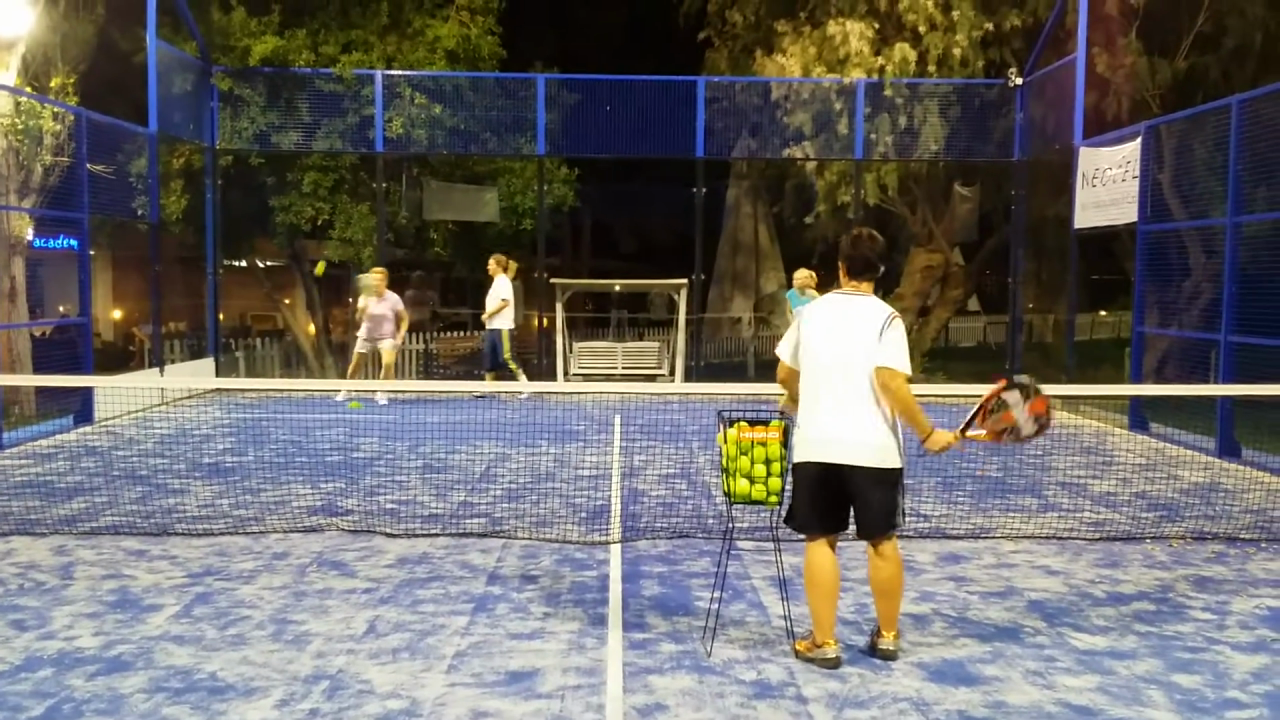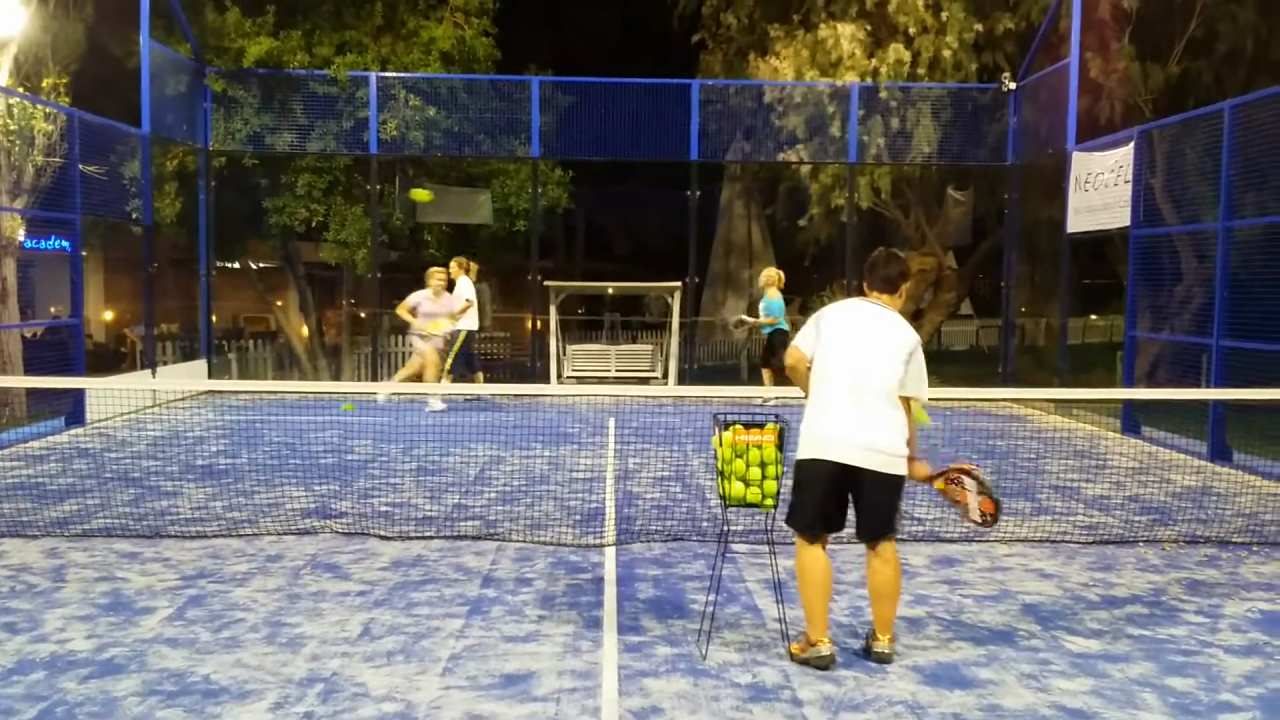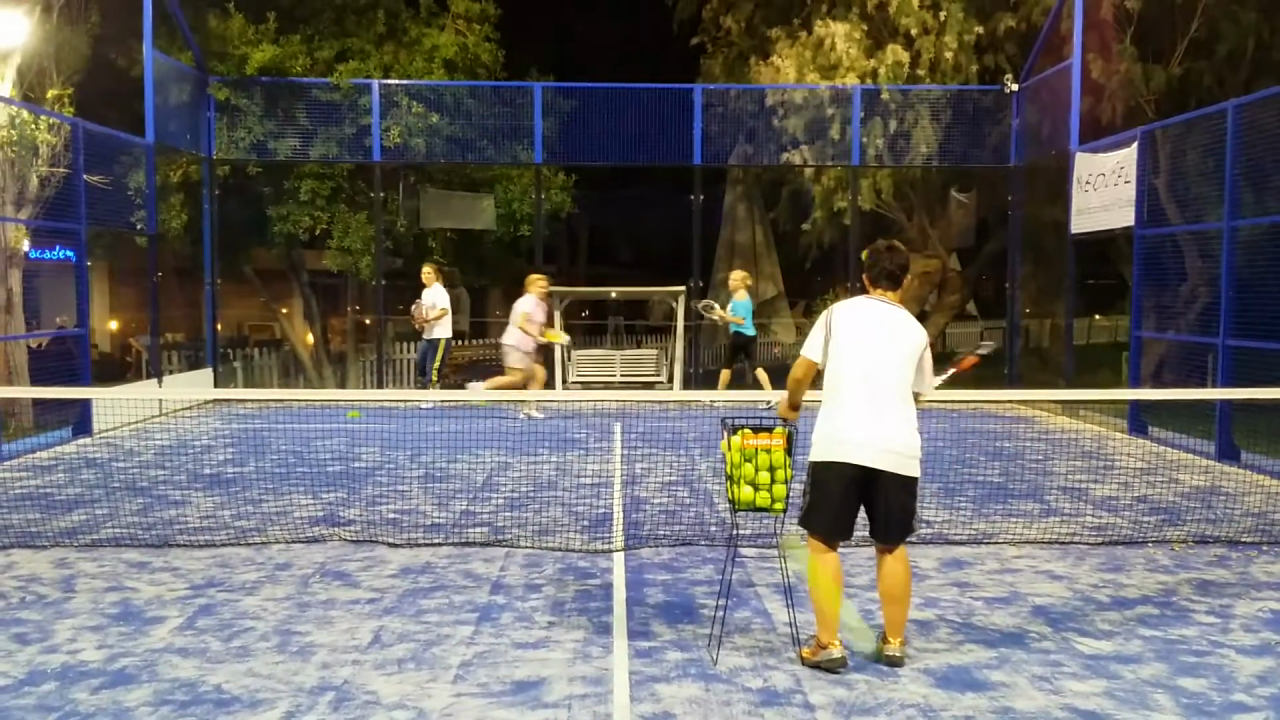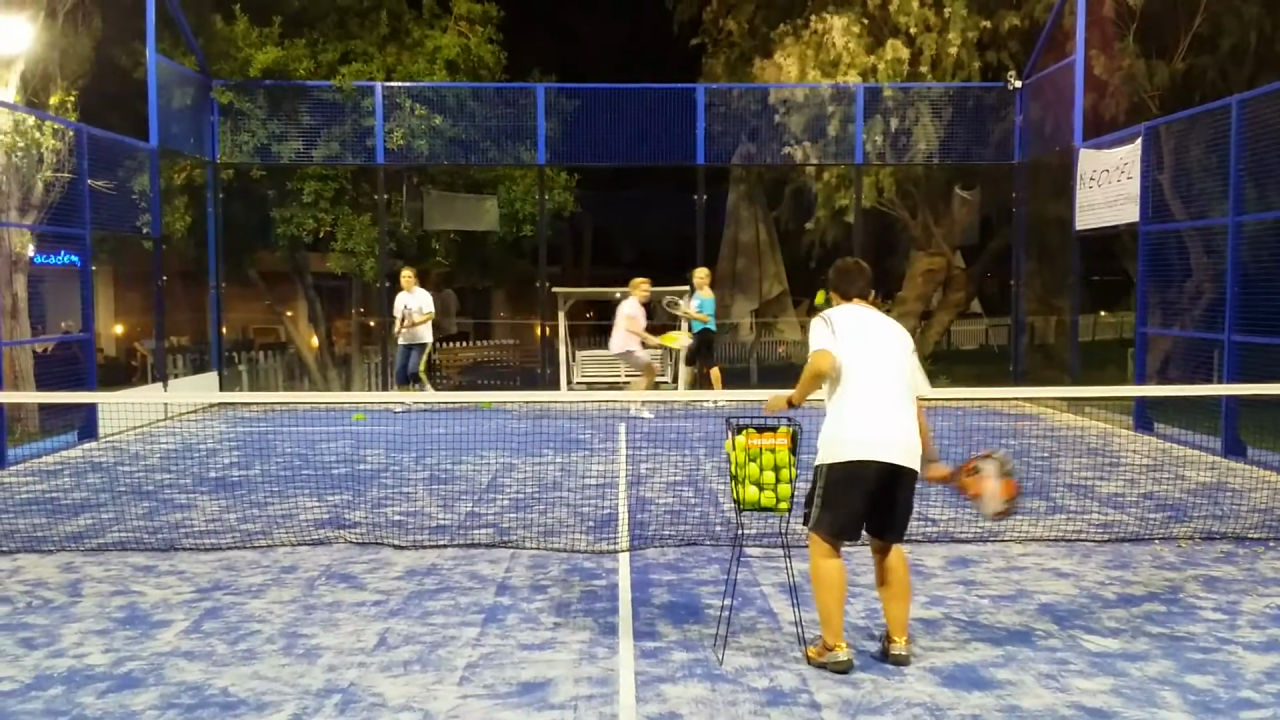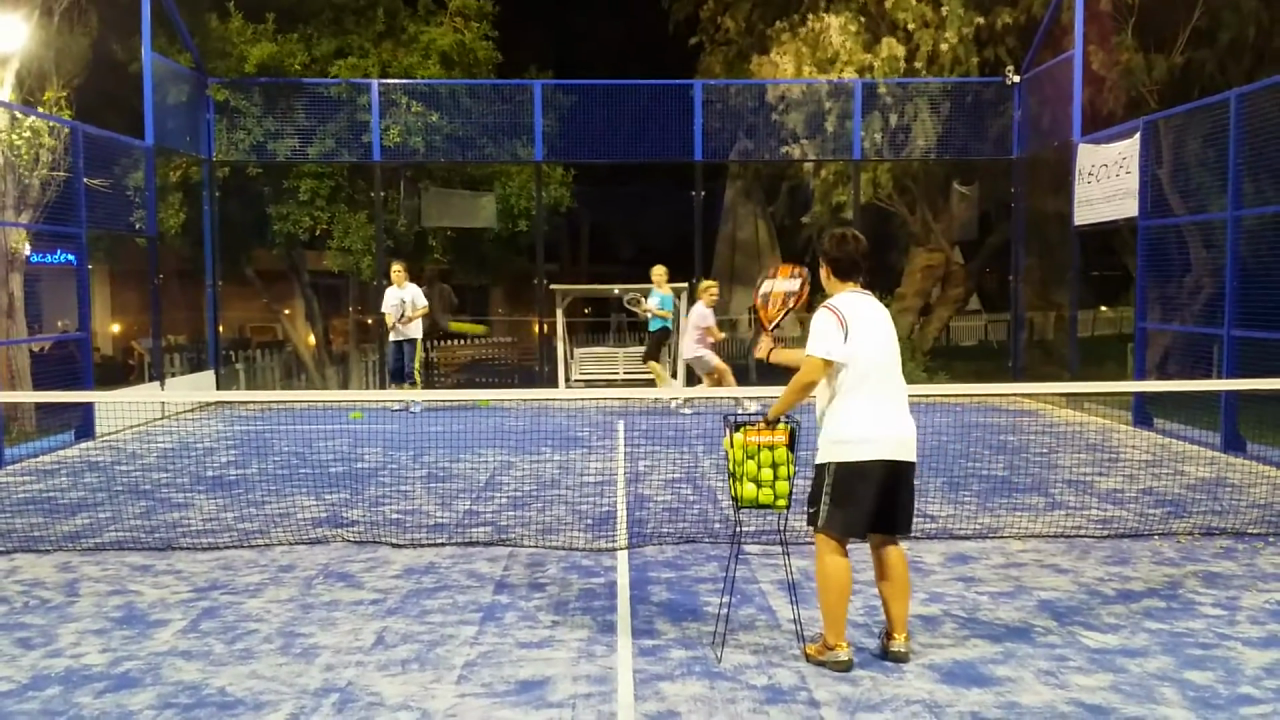
dt=0.4s
person 1, frame 1
left shoulder: (811, 311)
right shoulder: (885, 317)
left elbow: (785, 375)
right elbow: (889, 382)
left wrist: (796, 400)
right wrist: (928, 433)
left hip: (816, 445)
right hip: (873, 449)
left knee: (820, 541)
right knee: (882, 541)
left ankle: (823, 642)
right ankle: (887, 636)
person 1, frame 2
left shoulder: (831, 313)
right shoulder: (907, 335)
left elbow: (793, 362)
right elbow: (903, 408)
right wrist: (913, 457)
left hip: (823, 445)
right hip: (881, 453)
left knee: (812, 540)
right knee: (881, 544)
left ankle: (817, 642)
right ankle: (882, 639)
person 1, frame 3
left shoulder: (839, 312)
right shoulder: (916, 331)
left elbow: (801, 372)
left wrist: (791, 403)
left hip: (839, 446)
right hip: (897, 453)
left knee: (822, 543)
right knee: (891, 548)
left ankle: (828, 644)
right ankle: (893, 642)
person 1, frame 4
left shoulder: (830, 319)
right shoulder: (897, 331)
left elbow: (822, 365)
right elbow: (913, 402)
left wrist: (792, 399)
right wrist: (931, 458)
left hip: (851, 446)
right hip: (902, 452)
left knee: (825, 542)
right knee: (888, 544)
left ankle: (834, 647)
right ankle: (898, 641)
person 1, frame 5
left shoulder: (833, 311)
right shoulder: (875, 309)
left elbow: (811, 375)
left wrist: (772, 414)
right wrist: (774, 353)
left hip: (853, 445)
right hip: (897, 443)
left knee: (831, 541)
right knee: (886, 541)
left ankle: (835, 645)
right ankle: (898, 638)
